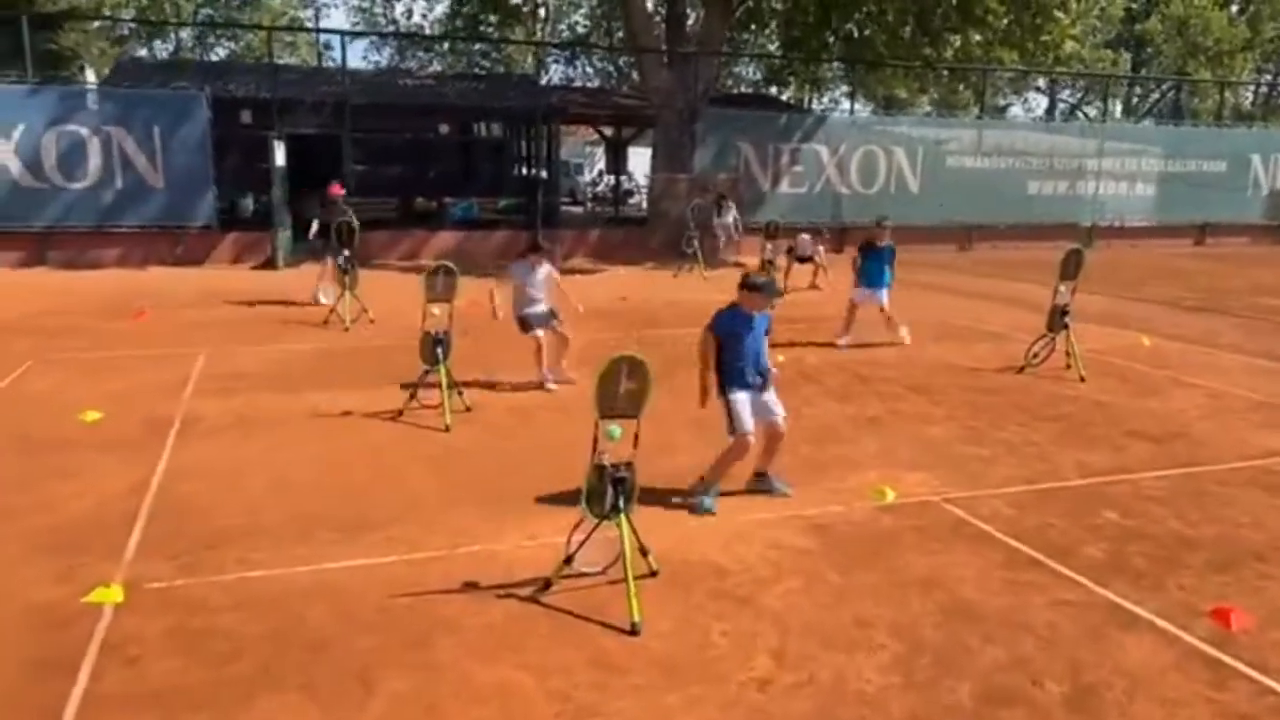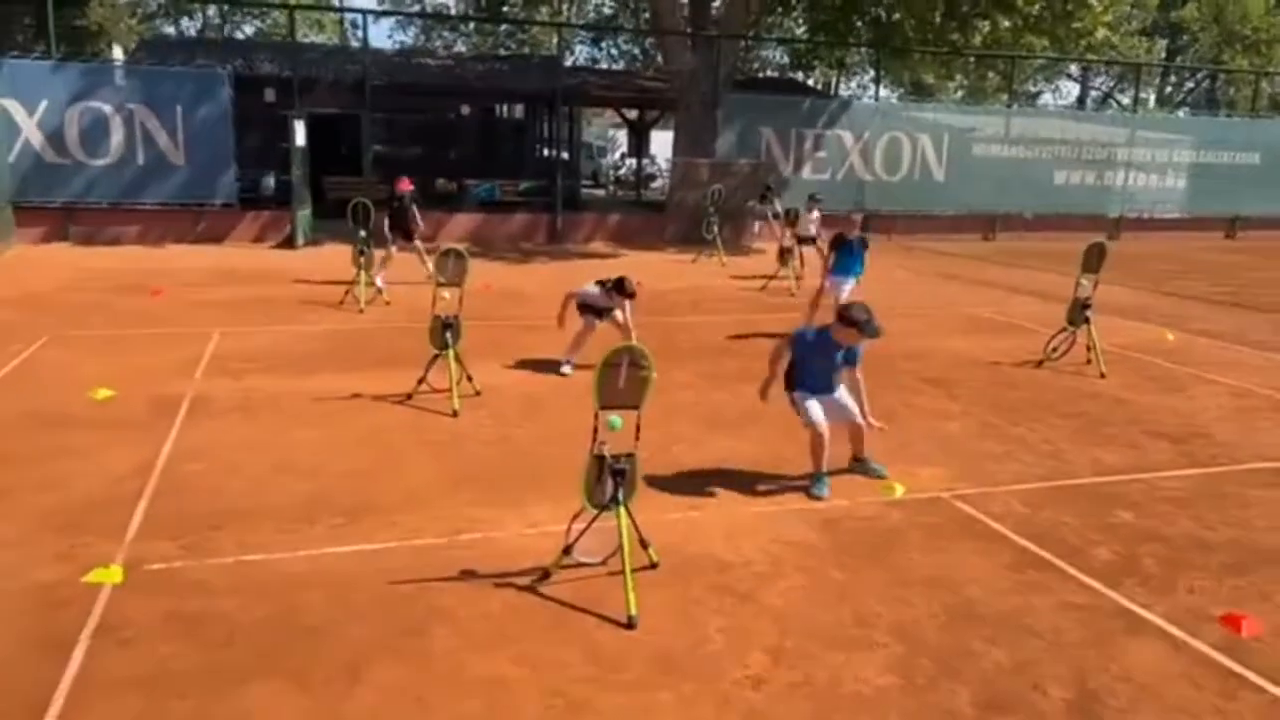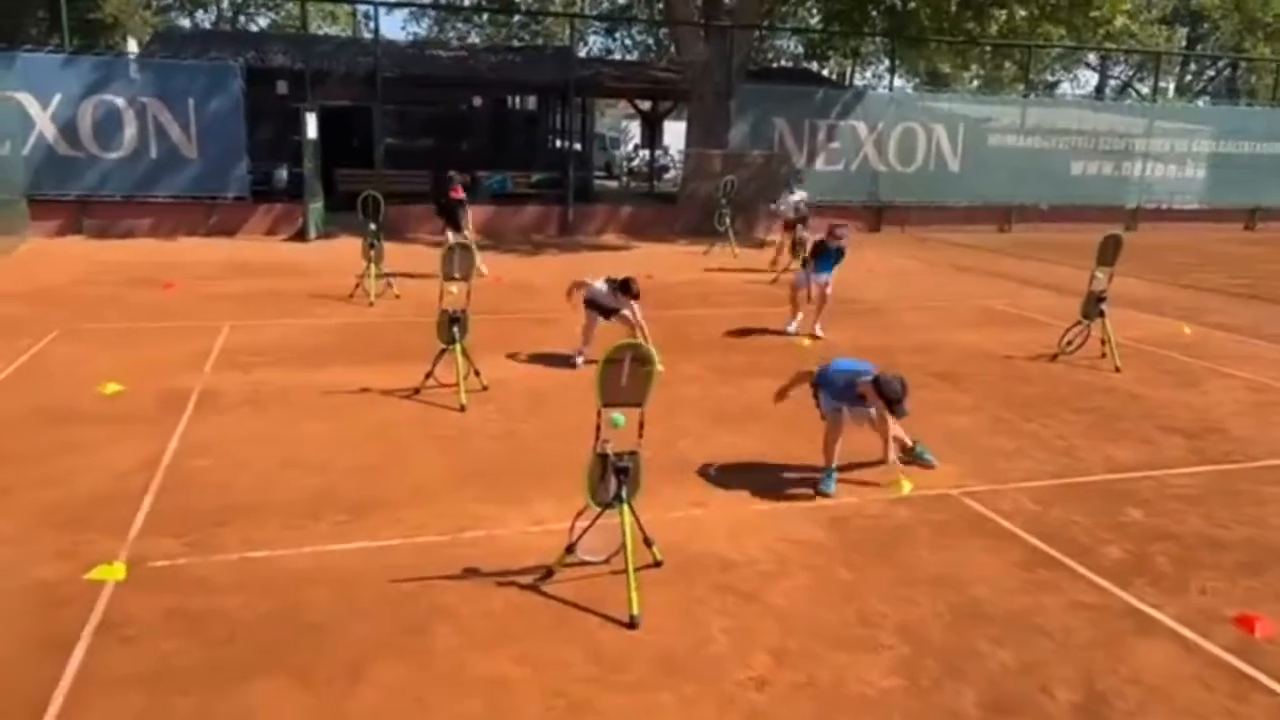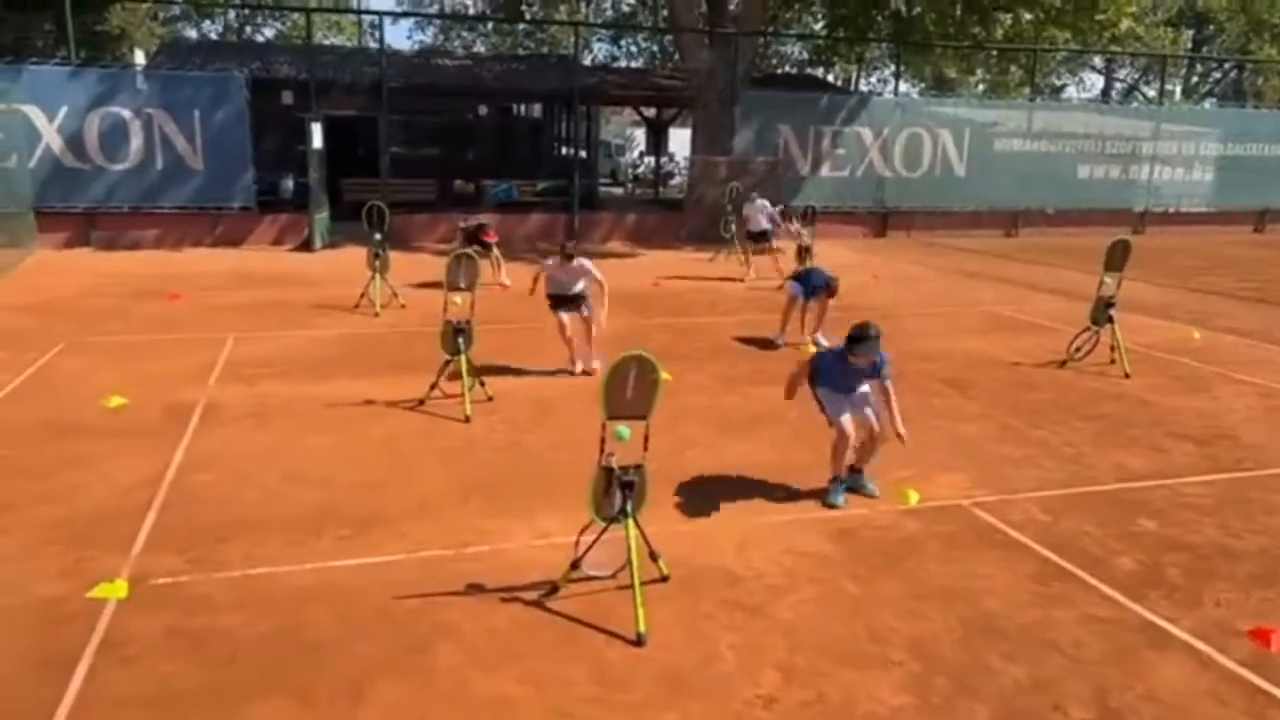
dt=0.3s
person 1, frame 1
left shoulder: (765, 317)
right shoulder: (724, 318)
right elbow: (706, 350)
left wrist: (768, 367)
right wrist: (706, 384)
left hip: (761, 385)
right hip: (735, 387)
left knee: (778, 430)
right knee: (746, 442)
left ankle: (761, 476)
right ankle: (704, 488)
person 1, frame 2
left shoulder: (852, 346)
right shoulder: (808, 339)
left elbow: (856, 378)
right elbow: (779, 350)
left wrist: (866, 414)
right wrist: (769, 380)
left hip: (831, 389)
right hip: (804, 390)
left knee: (858, 424)
right knee: (821, 431)
left ankle: (860, 460)
right ankle: (819, 477)
person 1, frame 3
left shoulder: (880, 390)
right shoulder: (837, 380)
left elbow: (884, 419)
right elbow: (808, 375)
left wrist: (889, 451)
right wrist: (786, 388)
left hip: (857, 393)
right hip: (828, 389)
left knee: (878, 423)
right knee: (836, 424)
left ankle: (910, 449)
right ankle: (829, 472)
person 1, frame 4
left shoulder: (879, 360)
right shoulder: (830, 359)
left elbow: (886, 388)
right elbow: (803, 367)
left wrist: (896, 422)
right wrist: (792, 384)
left hip: (857, 389)
right hip: (828, 388)
left knee: (875, 433)
right knee: (847, 433)
left ankle: (856, 472)
right ankle: (836, 482)
